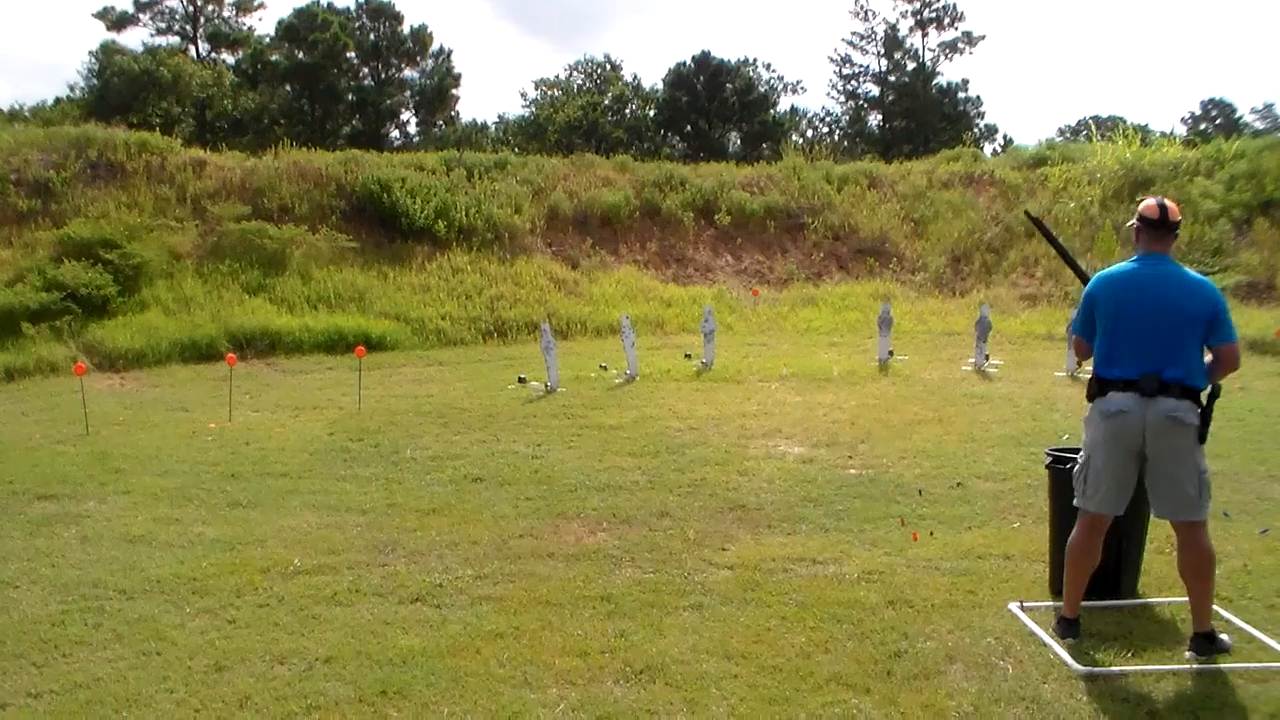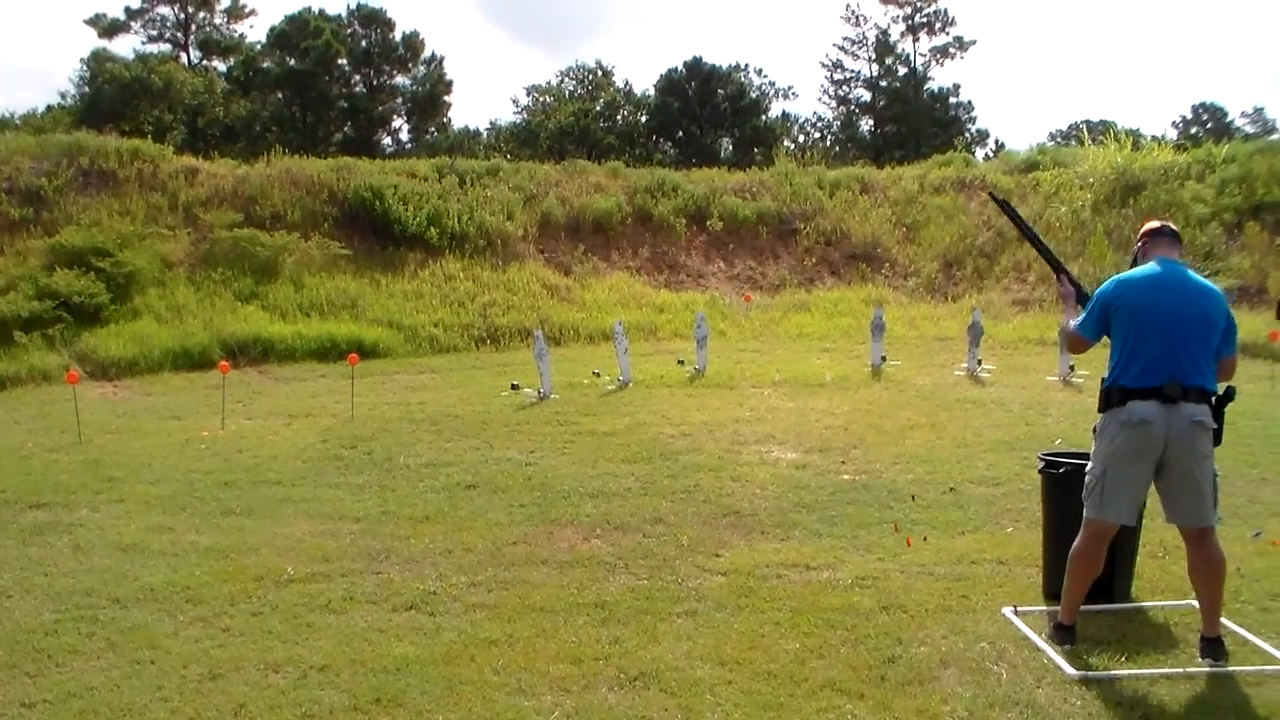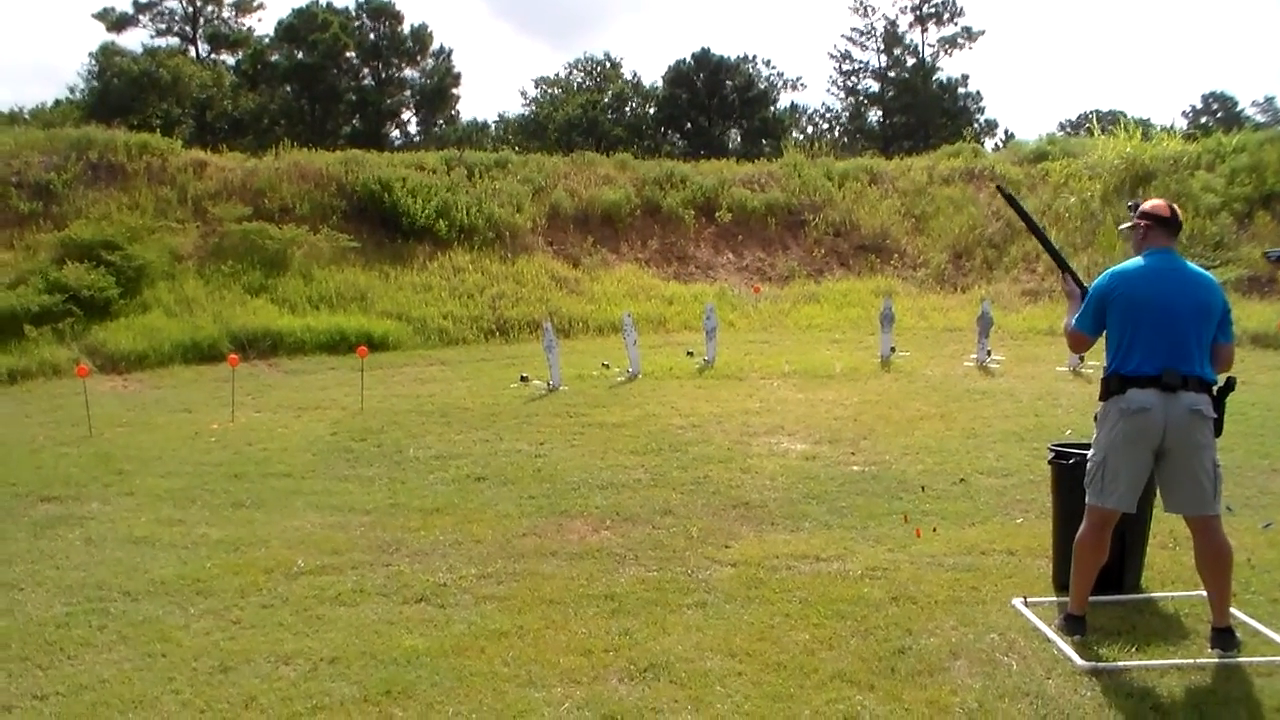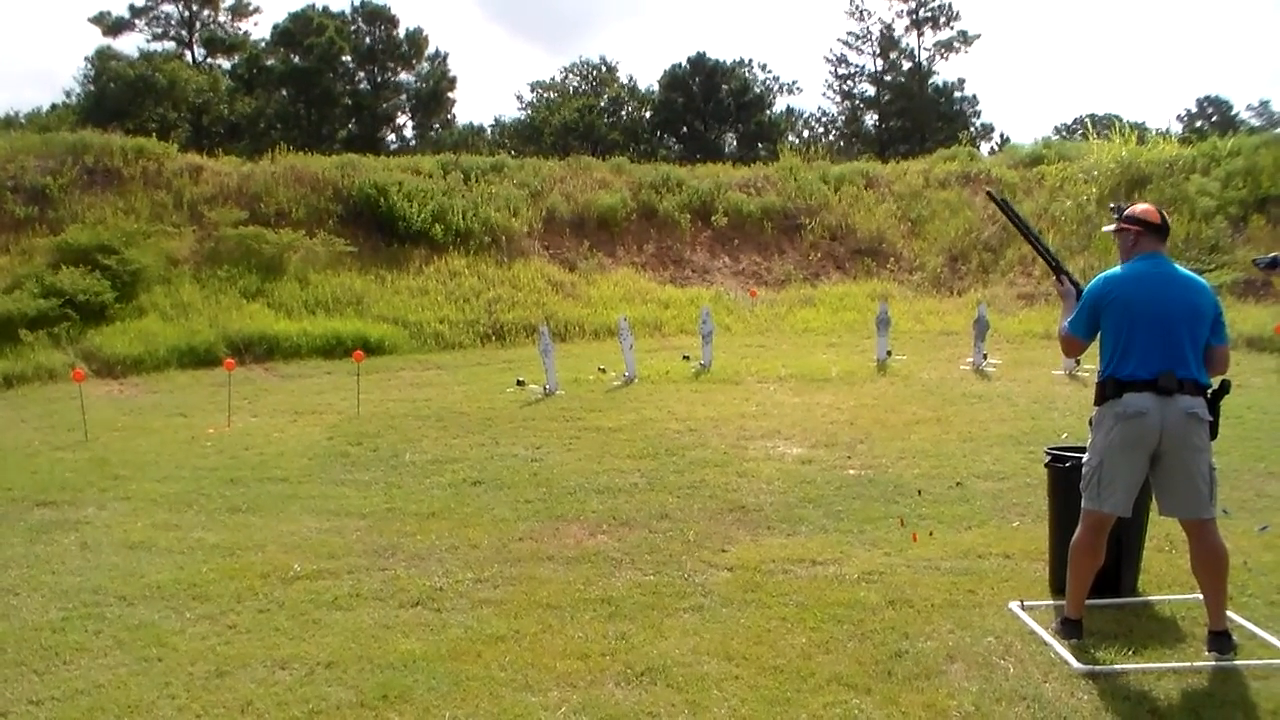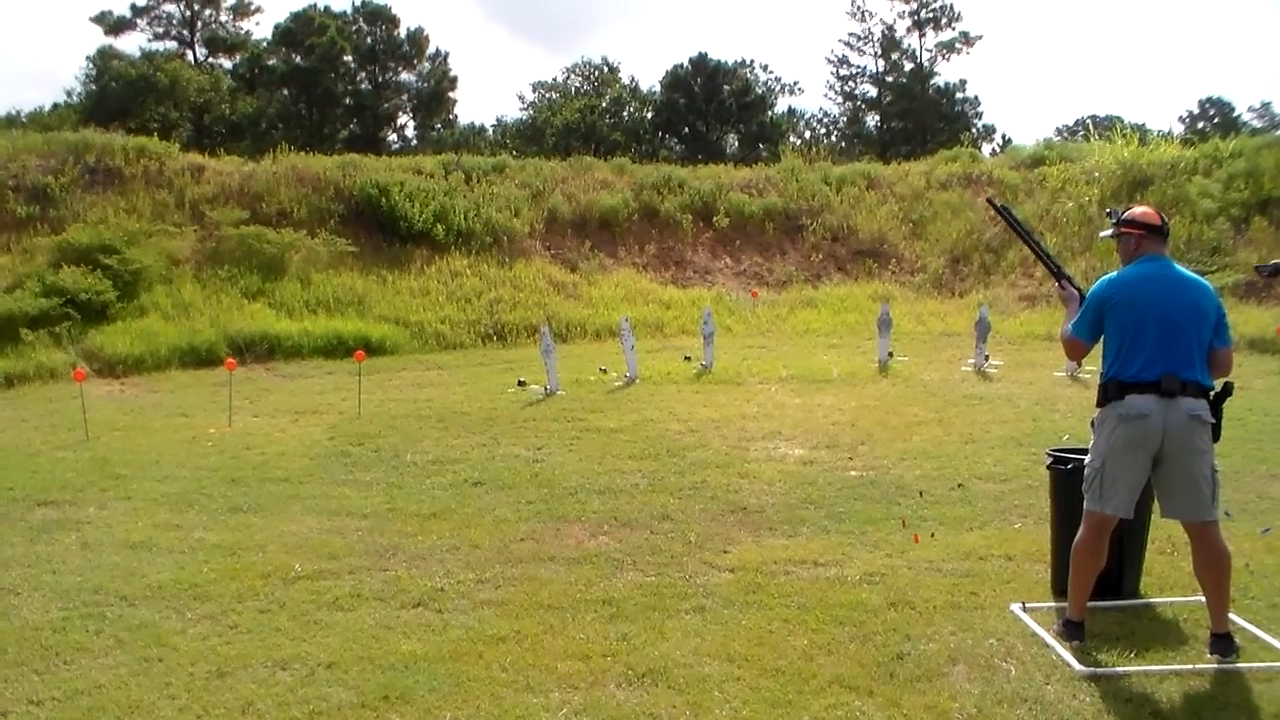
dt=1s
person 1, frame 1
left shoulder: (1104, 283)
right shoulder: (1202, 290)
left elbow: (1081, 350)
right elbow: (1229, 360)
left hip: (1114, 408)
right hip: (1174, 413)
left knee: (1091, 520)
right knee: (1191, 527)
left ankle: (1068, 618)
right ankle: (1202, 634)
person 1, frame 2
left shoulder: (1120, 286)
right shoulder: (1213, 296)
left elbow: (1075, 343)
right elbow: (1226, 369)
left wrist: (1069, 304)
left hip: (1131, 417)
right hip: (1191, 419)
left knee: (1097, 528)
right knee: (1200, 532)
left ankle: (1064, 624)
right ankle: (1212, 638)
person 1, frame 3
left shoulder: (1115, 279)
right shoulder: (1209, 286)
left elbow: (1077, 342)
right elbow: (1224, 361)
left wrist: (1073, 299)
left hip: (1131, 405)
right hip: (1191, 407)
left knee: (1100, 515)
right knee: (1206, 521)
left ankle: (1075, 615)
right ankle: (1222, 628)
person 1, frame 4
left shoulder: (1107, 285)
right shoulder: (1201, 290)
left elbow: (1071, 346)
right elbow: (1219, 363)
left wrist: (1068, 301)
left hip: (1127, 409)
right hip: (1187, 411)
left knee: (1095, 519)
right knee: (1201, 524)
left ankle: (1072, 618)
right ankle: (1219, 631)
person 1, frame 5
left shoulder: (1111, 287)
right shoulder: (1204, 291)
left elbow: (1074, 349)
right elbow: (1222, 365)
left wrist: (1071, 306)
left hip: (1129, 411)
right hip: (1189, 413)
left knee: (1097, 520)
right knee: (1203, 526)
left ankle: (1074, 620)
right ankle: (1221, 633)
